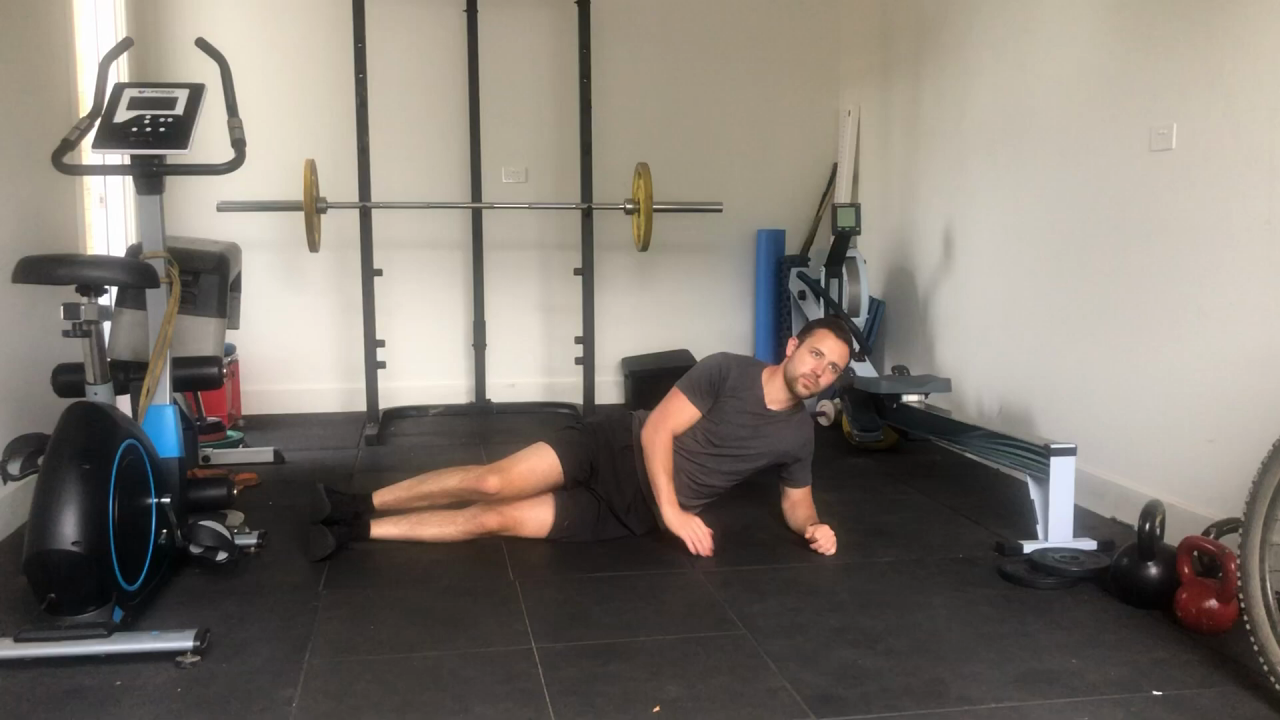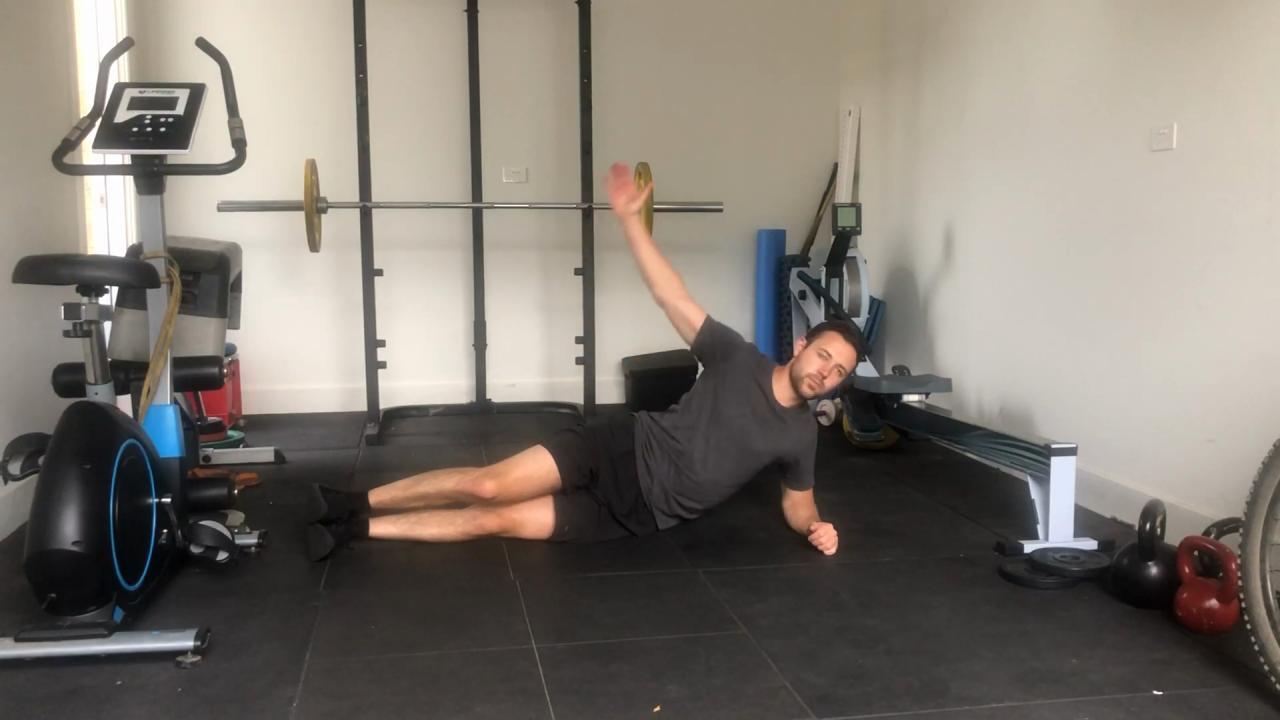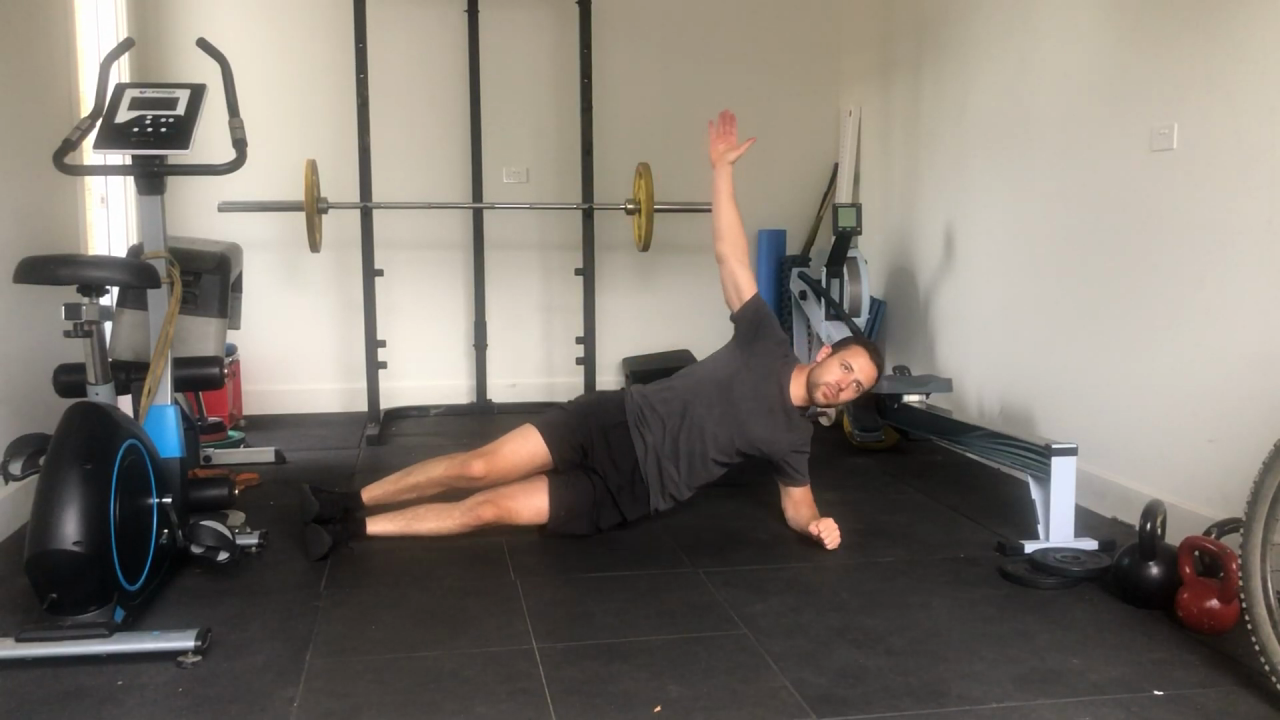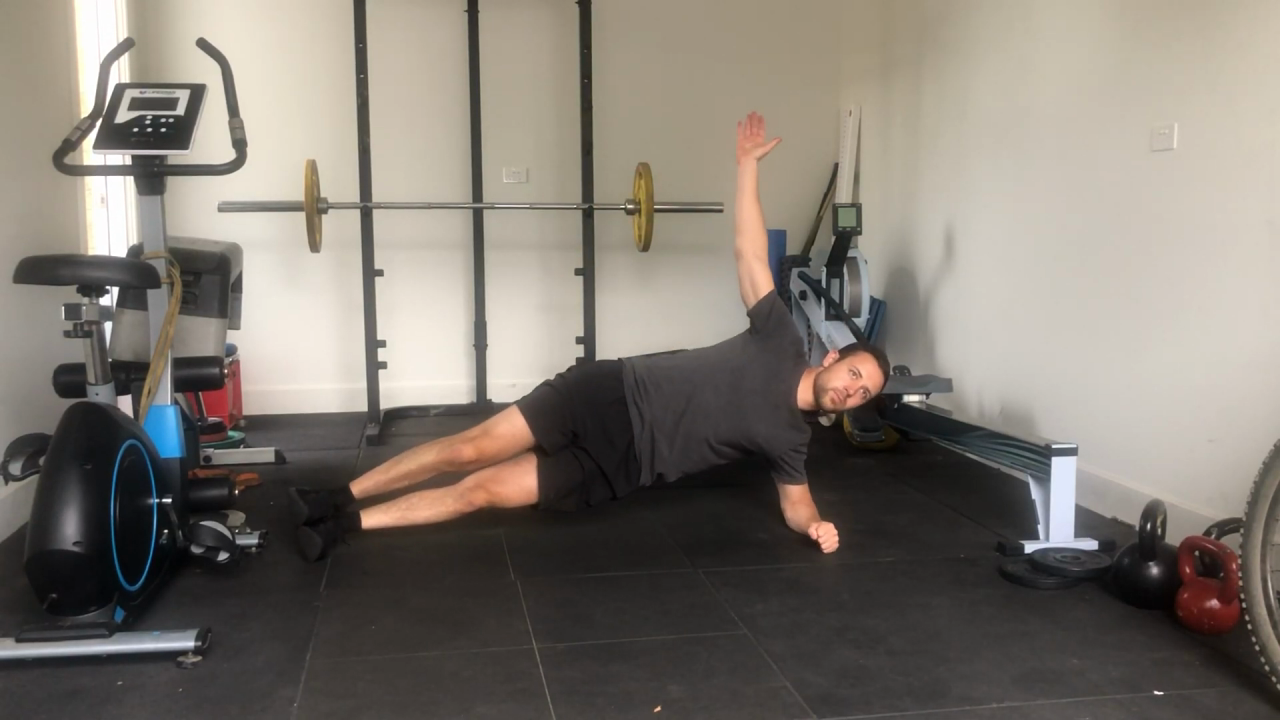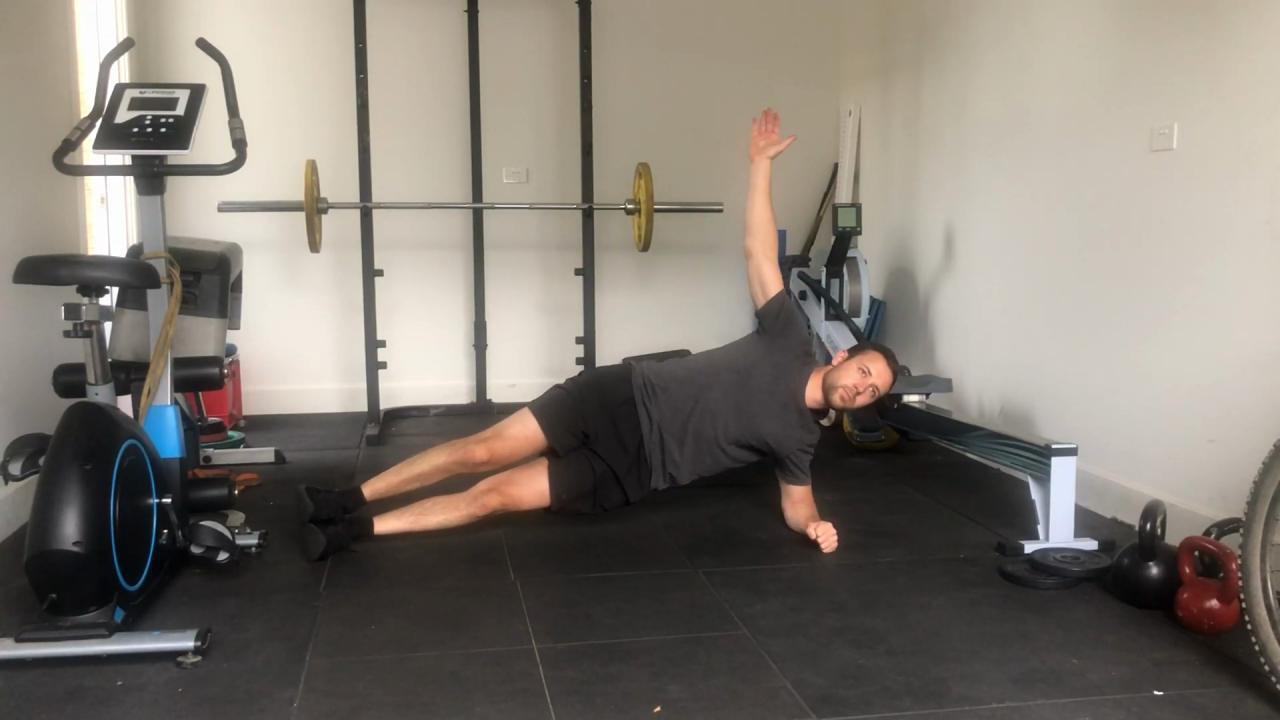
dt=0.5s
person 1, frame 1
left shoulder: (798, 434)
right shoulder: (729, 371)
left elbow: (796, 499)
right elbow: (658, 429)
left wrist: (813, 527)
right wrist: (672, 510)
left hip: (631, 515)
right hip: (618, 445)
left knee: (495, 519)
right knee: (495, 483)
left ankle: (361, 530)
right ankle: (361, 506)
person 1, frame 2
left shoulder: (799, 435)
right shoulder: (736, 359)
left elbow: (797, 504)
right elbow: (670, 295)
left wrist: (815, 527)
right wrist: (630, 218)
left hip: (638, 512)
right hip: (623, 447)
left knee: (495, 520)
right knee: (491, 487)
left ankle: (359, 531)
right ankle: (357, 507)
person 1, frame 3
left shoulder: (792, 435)
right shoulder: (767, 345)
left elbow: (795, 500)
right elbow: (730, 256)
left wrist: (817, 526)
right wrist: (721, 166)
left hip: (630, 486)
right hip: (612, 422)
left knee: (491, 507)
right knee: (480, 468)
left ankle: (354, 529)
right ankle: (349, 504)
person 1, frame 4
left shoulder: (790, 435)
right shoulder: (782, 344)
left elbow: (794, 500)
right elbow: (749, 250)
left wrist: (816, 525)
right wrist: (748, 162)
left hip: (620, 458)
right hip: (610, 394)
left knee: (481, 490)
right knee: (472, 450)
left ankle: (347, 523)
right ankle: (341, 500)
person 1, frame 5
left shoulder: (800, 434)
right shoulder: (790, 340)
left elbow: (796, 499)
right elbow: (759, 251)
left wrist: (816, 526)
right wrist: (760, 162)
left hip: (632, 463)
right hip: (621, 397)
left knee: (495, 496)
right knee: (485, 452)
left ankle: (358, 528)
right ankle: (351, 501)
